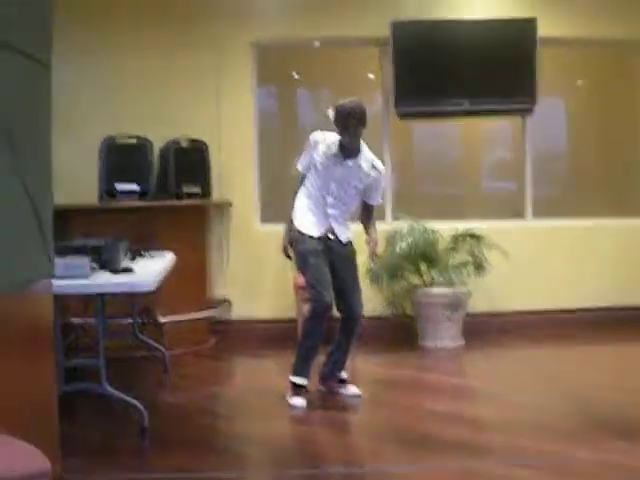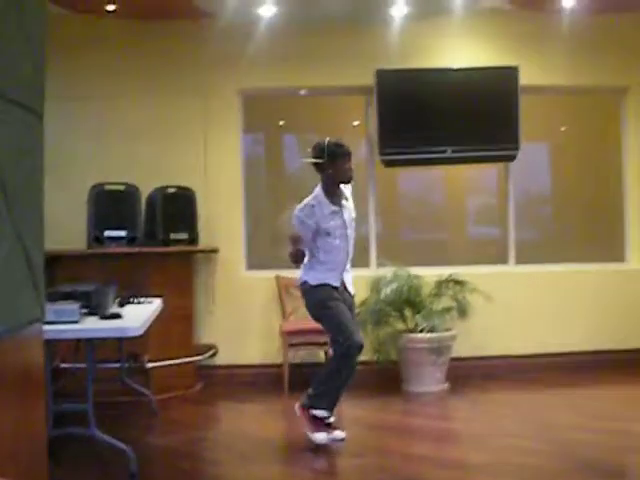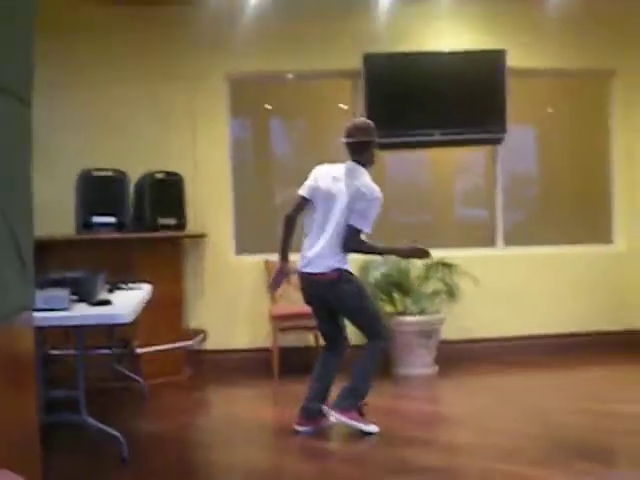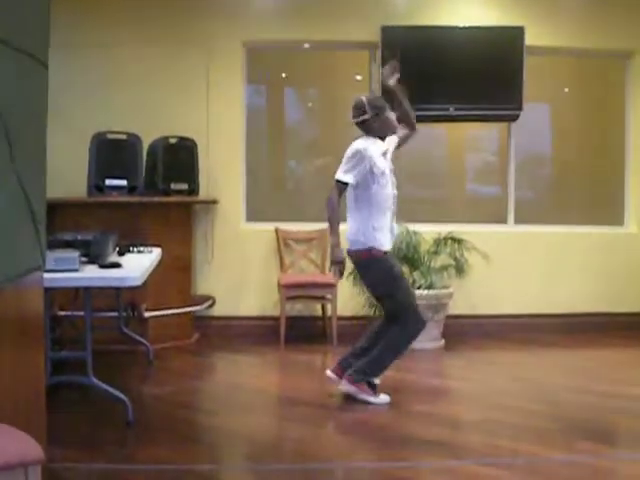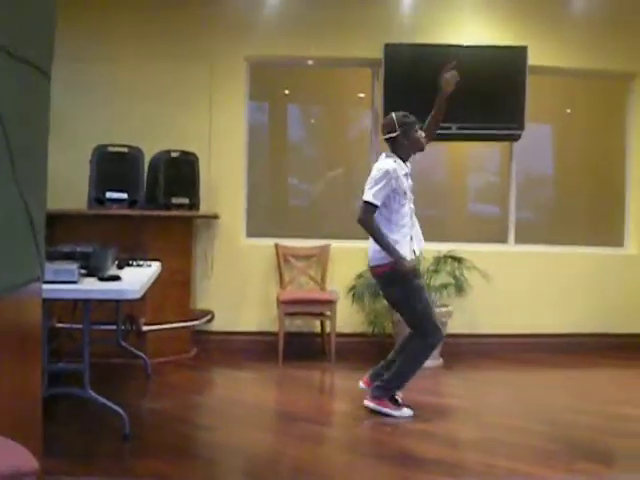
dt=1s
person 1, frame 1
left shoulder: (373, 169)
right shoulder: (317, 143)
left elbow: (367, 209)
right elbow: (302, 185)
left wrist: (371, 233)
right wrist: (289, 228)
left hip: (340, 239)
right hip: (308, 234)
left knee: (353, 312)
right knee: (323, 302)
left ankle: (332, 374)
right ankle: (298, 378)
person 1, frame 2
left shoulder: (346, 193)
right shoulder: (308, 210)
right elbow: (297, 257)
right wrist: (298, 252)
left hip: (343, 285)
right hip: (319, 288)
left knee: (346, 352)
right knee: (352, 343)
left ankle: (322, 412)
right ankle: (311, 405)
person 1, frame 3
left shoulder: (321, 172)
right shoulder: (369, 191)
left elbow: (291, 216)
right elbow: (350, 243)
left wrist: (283, 261)
right wrist: (398, 250)
left hip: (307, 275)
right hip: (334, 275)
left knee: (333, 343)
right knee: (379, 337)
left ankle: (310, 414)
right ankle: (348, 405)
person 1, frame 4
left shoulder: (381, 147)
right shoulder: (361, 149)
left elbow: (411, 127)
right elbow: (335, 196)
left wrist: (394, 91)
right wrist: (335, 245)
left hip: (377, 250)
right hip: (370, 251)
left knee: (395, 316)
right knee: (412, 321)
left ankle: (346, 367)
right ankle: (360, 378)
person 1, frame 5
left shoulder: (399, 161)
right shoulder: (386, 169)
left elbow: (434, 129)
right elbow: (365, 216)
left wrist: (444, 95)
right wrist: (395, 257)
left hip: (395, 261)
right hip: (389, 265)
left knee: (420, 328)
right knee: (428, 333)
left ankle: (378, 380)
right ankle: (381, 394)
